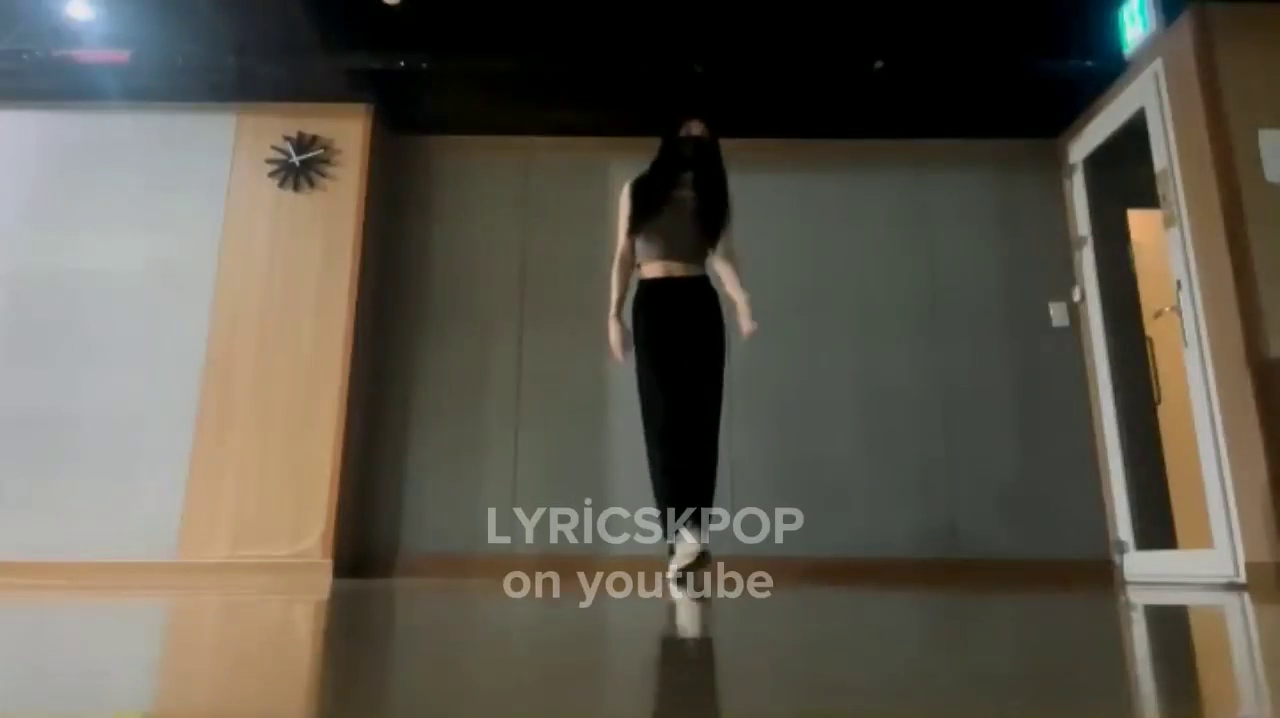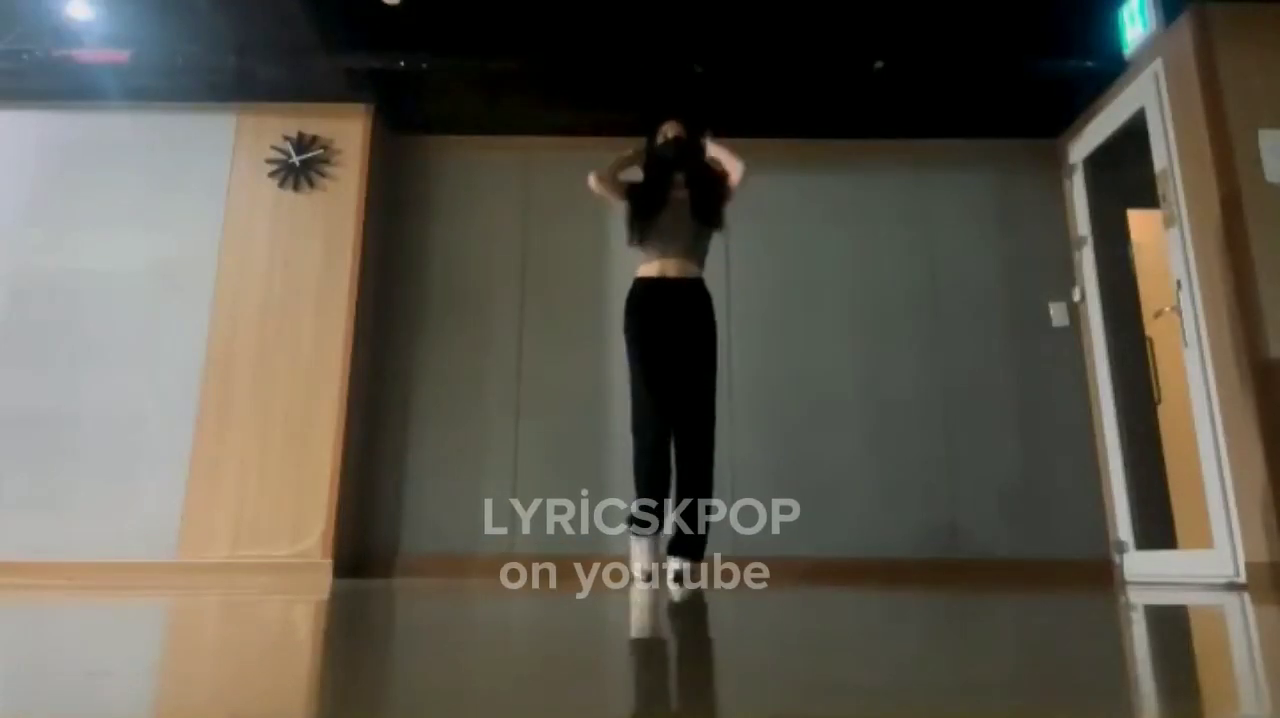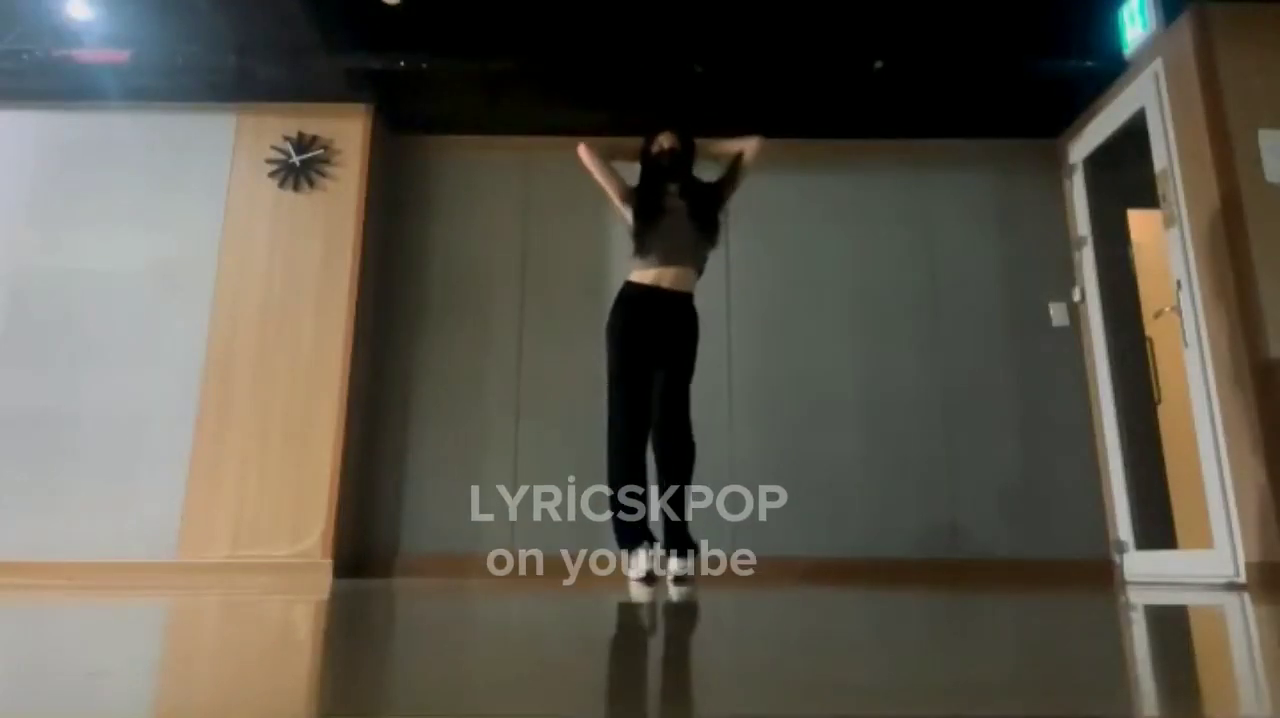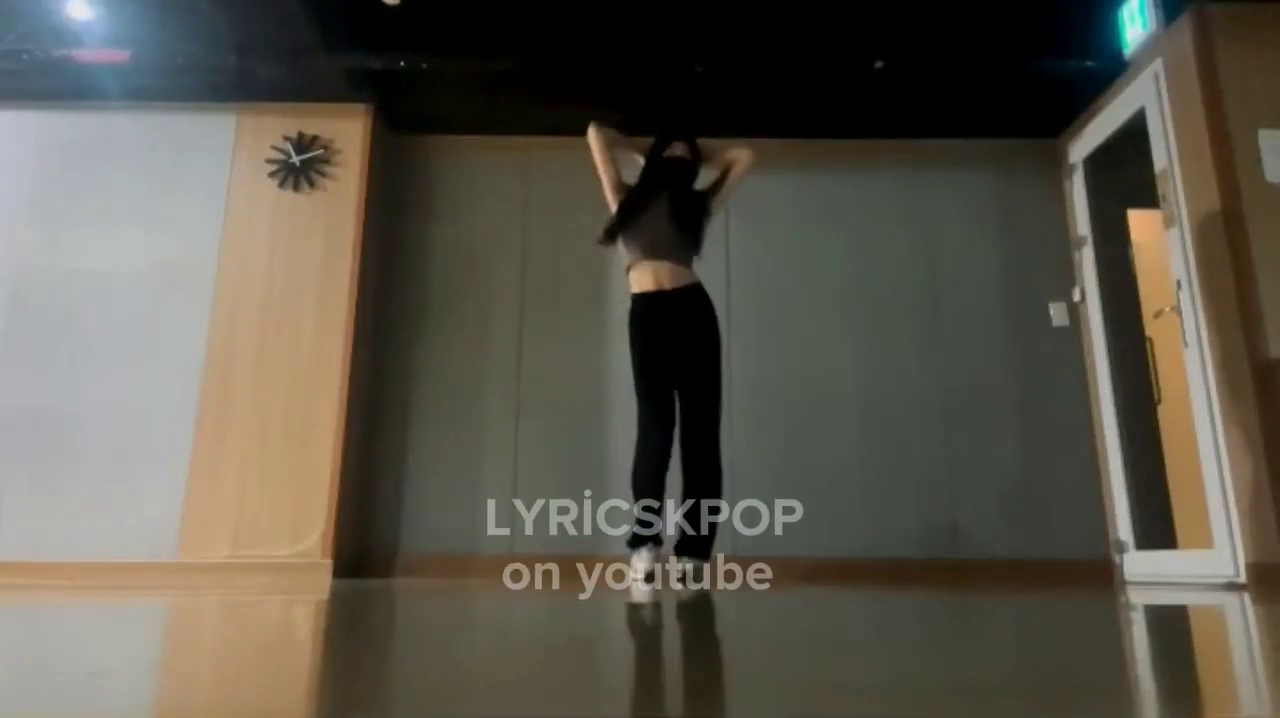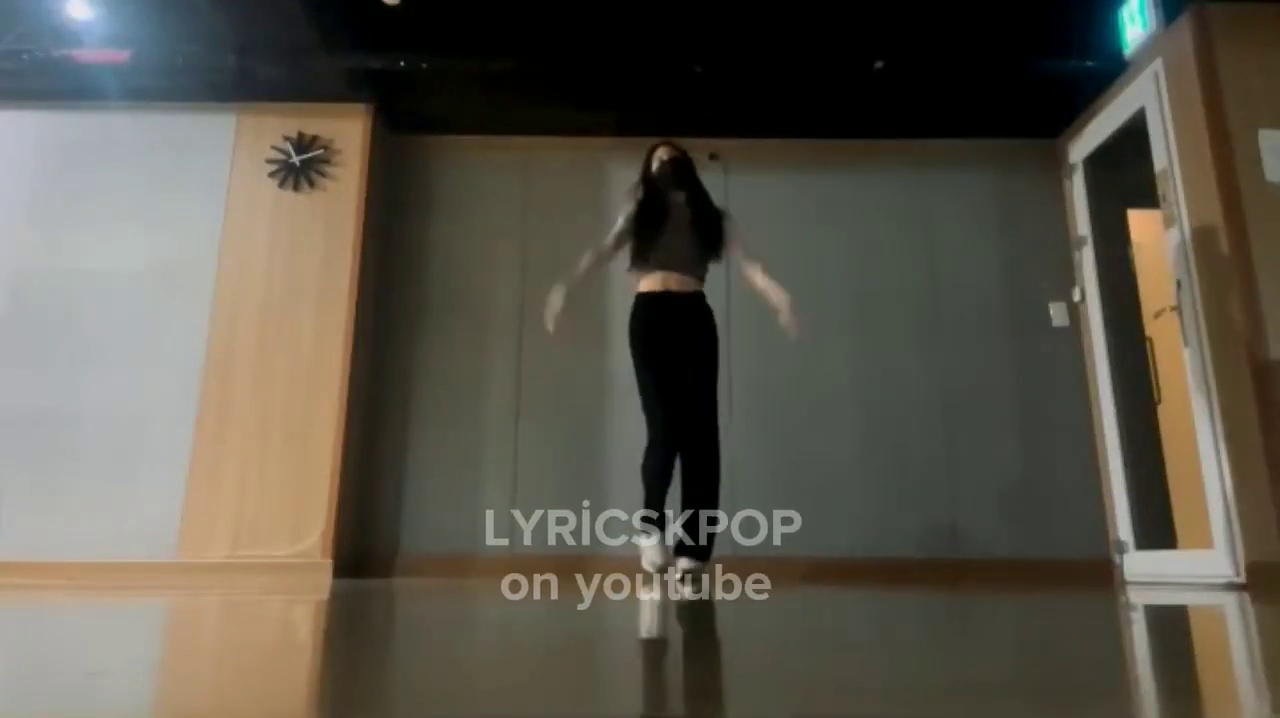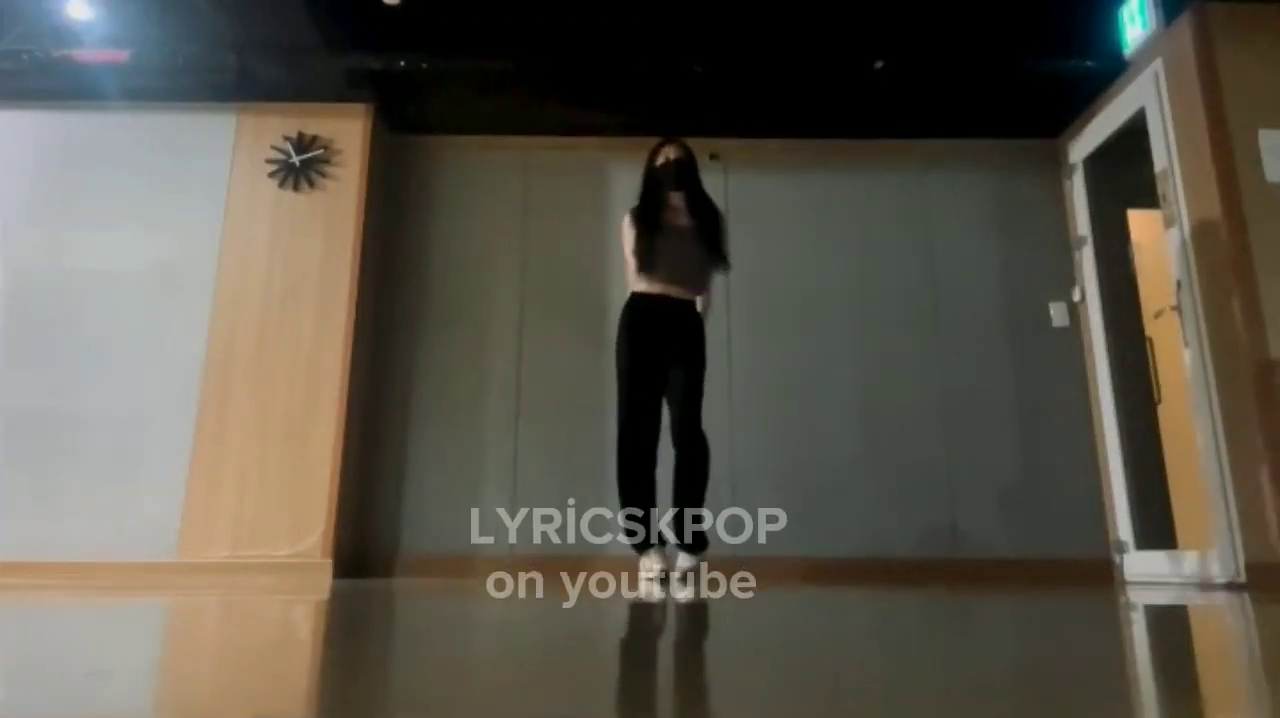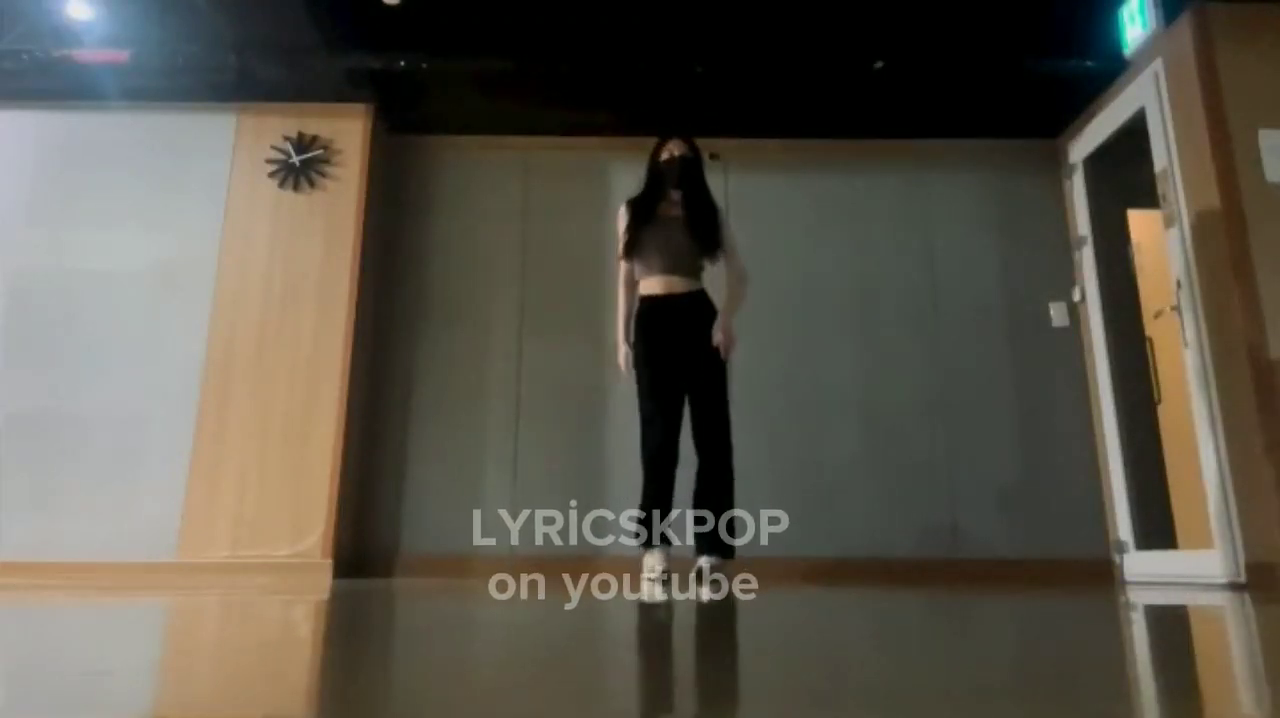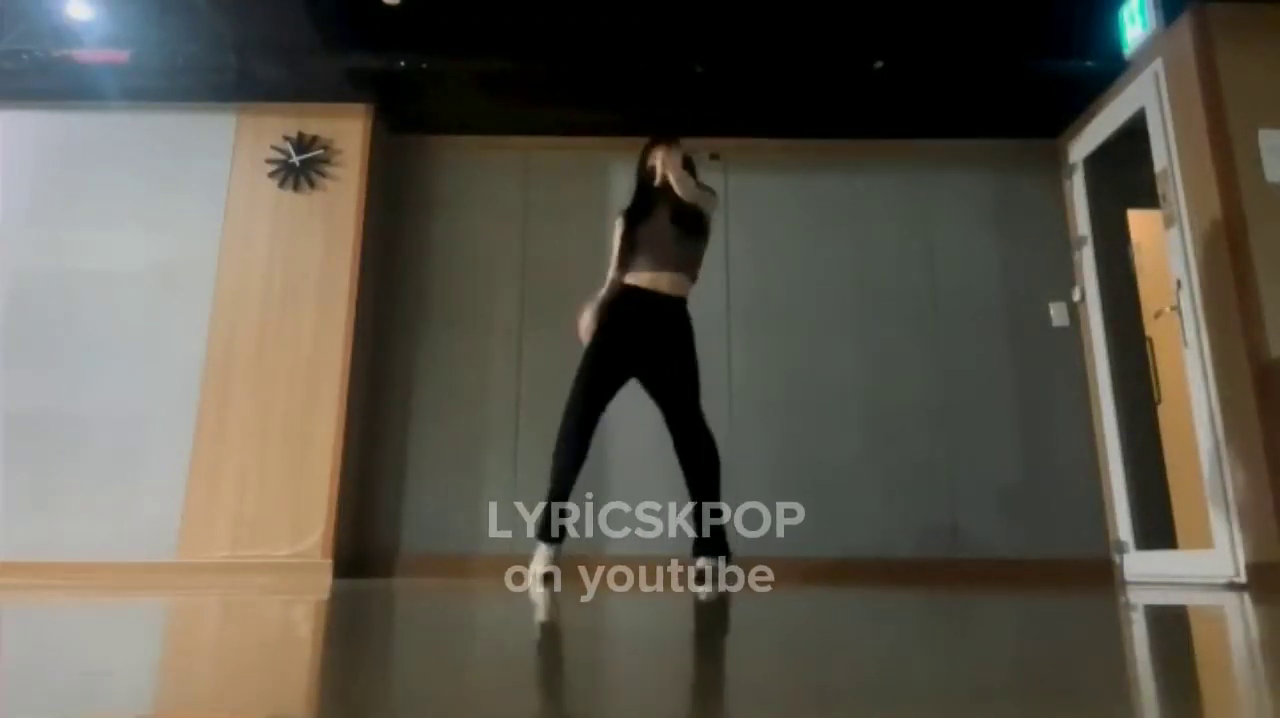
dt=0.4s
person 1, frame 1
left shoulder: (712, 201)
right shoulder: (638, 191)
left elbow: (721, 257)
right elbow: (623, 256)
left wrist: (741, 298)
right wrist: (615, 315)
left hip: (701, 306)
right hip: (652, 304)
left knee: (700, 422)
right knee: (664, 415)
left ankle: (685, 541)
right ankle: (684, 532)
person 1, frame 2
left shoulder: (709, 193)
right shoulder: (637, 195)
left elbow: (739, 171)
right elbow: (596, 180)
left wrist: (711, 147)
right wrist: (632, 158)
left hip: (693, 306)
right hip: (646, 302)
left knee: (695, 422)
right knee: (653, 412)
left ankle: (684, 550)
right ankle: (645, 529)
person 1, frame 3
left shoulder: (708, 200)
right shoulder: (636, 201)
left elbow: (751, 146)
right elbow: (586, 150)
left wrist: (704, 149)
right wrist: (639, 154)
left hip: (679, 316)
right hip: (633, 308)
left knee: (671, 422)
right knee: (627, 426)
left ankle: (677, 547)
right ankle: (637, 547)
person 1, frame 4
left shoulder: (697, 205)
right shoulder: (626, 200)
left elbow: (743, 158)
right elbow: (596, 135)
left wrist: (701, 160)
right wrist: (640, 151)
left hip: (693, 310)
right hip: (648, 314)
left knee: (700, 431)
right knee: (655, 427)
left ankle: (691, 553)
right ankle: (644, 546)
person 1, frame 5
left shoulder: (709, 217)
right shoulder: (640, 214)
left elbow: (745, 261)
right elbow: (603, 250)
left wrist: (776, 294)
right wrist: (566, 286)
left hip: (695, 319)
right hip: (649, 315)
left knee: (701, 431)
right knee: (665, 423)
left ankle: (693, 551)
right ankle: (652, 525)
person 1, frame 6
left shoulder: (709, 221)
right shoulder: (636, 219)
right elbow: (636, 278)
left hip: (686, 327)
right hip: (642, 320)
left knee: (688, 428)
right knee: (637, 431)
left ankle: (688, 545)
right ankle: (649, 546)
person 1, frame 7
left shoulder: (707, 214)
right shoulder: (634, 211)
left elbow: (736, 274)
right elbow: (626, 276)
left wrist: (726, 319)
right wrist: (623, 335)
left hip: (700, 319)
right hip: (653, 320)
left knee: (712, 433)
right knee: (658, 431)
left ankle: (711, 549)
right ankle: (654, 543)
person 1, frame 8
left shoulder: (701, 202)
right shoulder: (630, 216)
left elbow: (685, 190)
right elbow: (613, 277)
left wrist: (674, 168)
right wrist: (594, 306)
left hip: (670, 320)
right hip: (622, 316)
left knee: (692, 436)
right knee: (575, 425)
left ankle: (710, 551)
right ankle: (549, 539)
